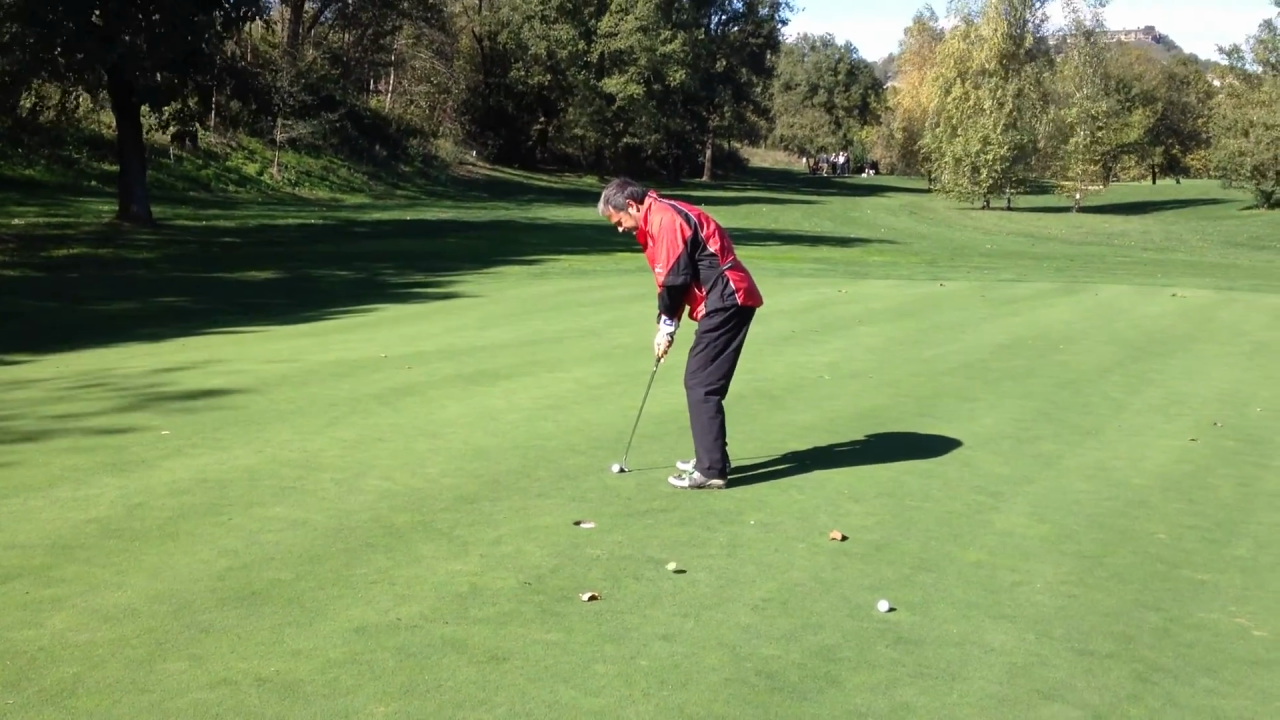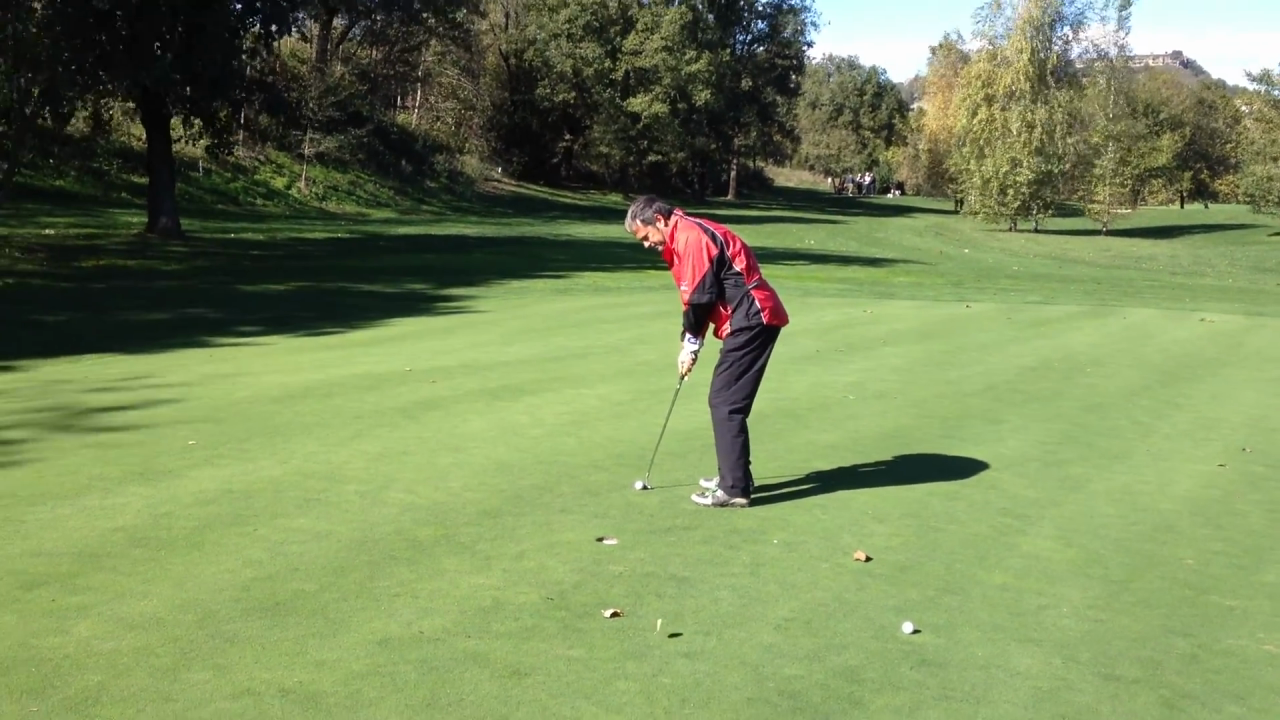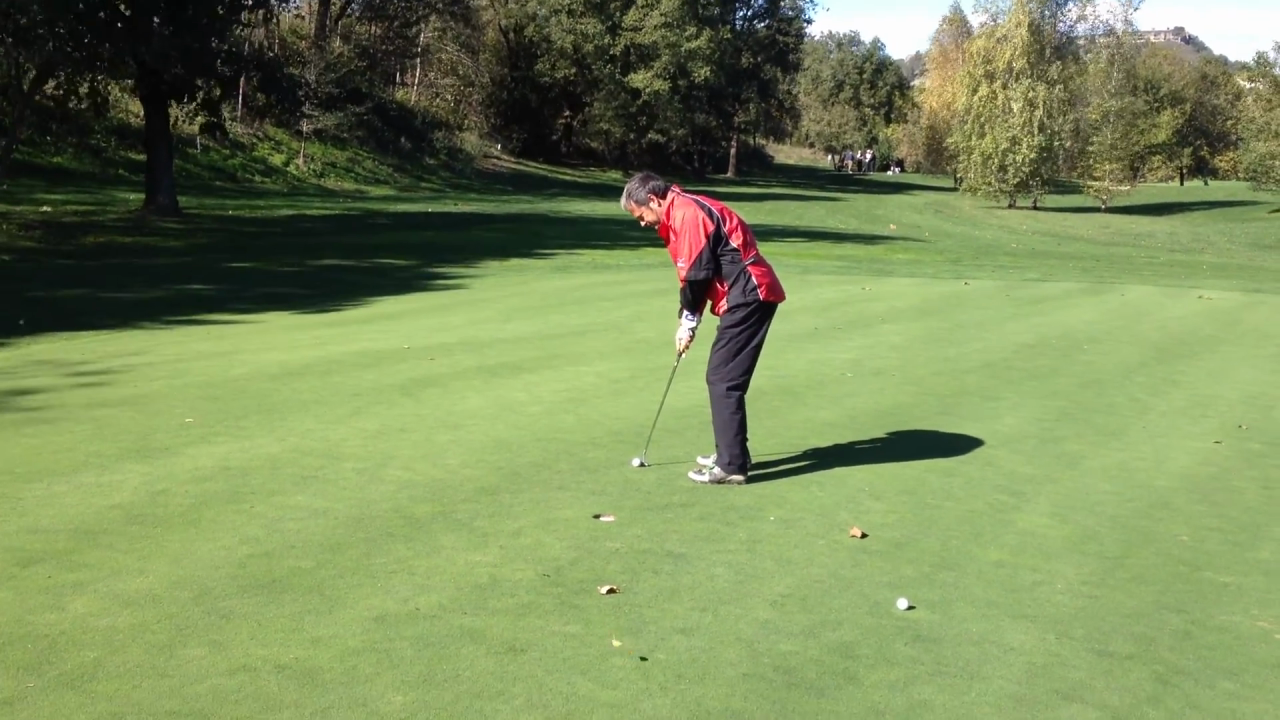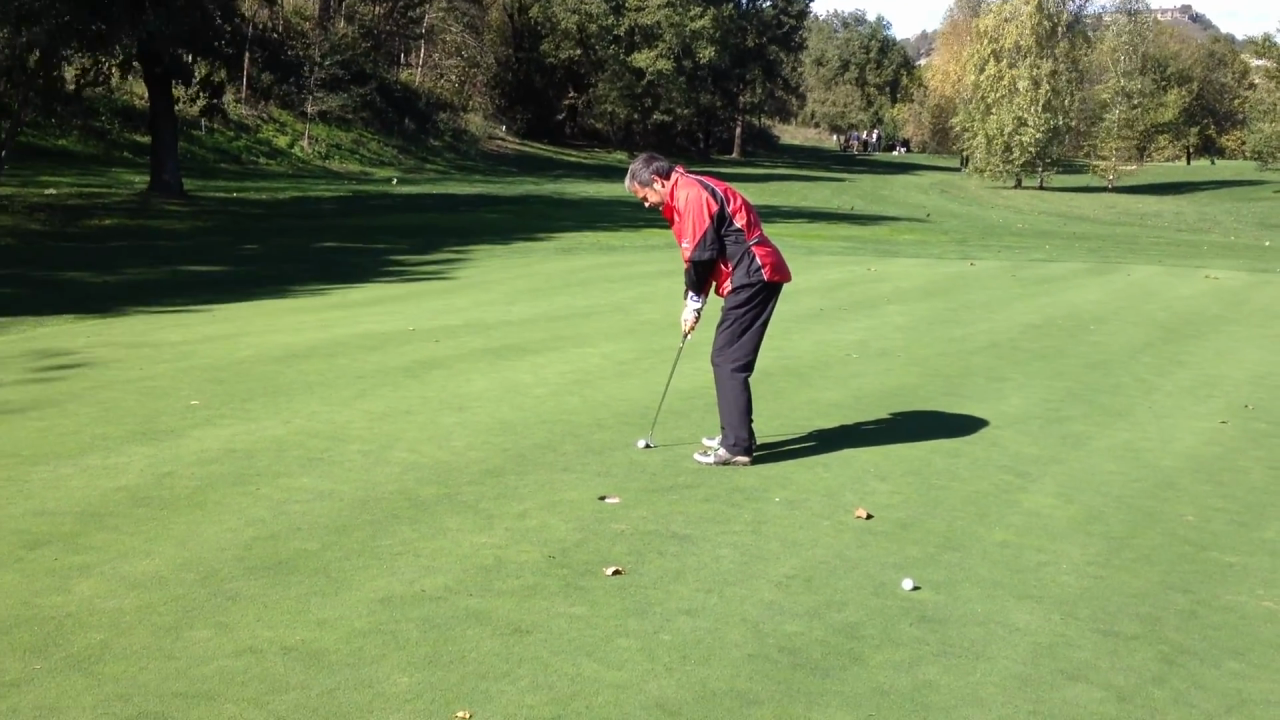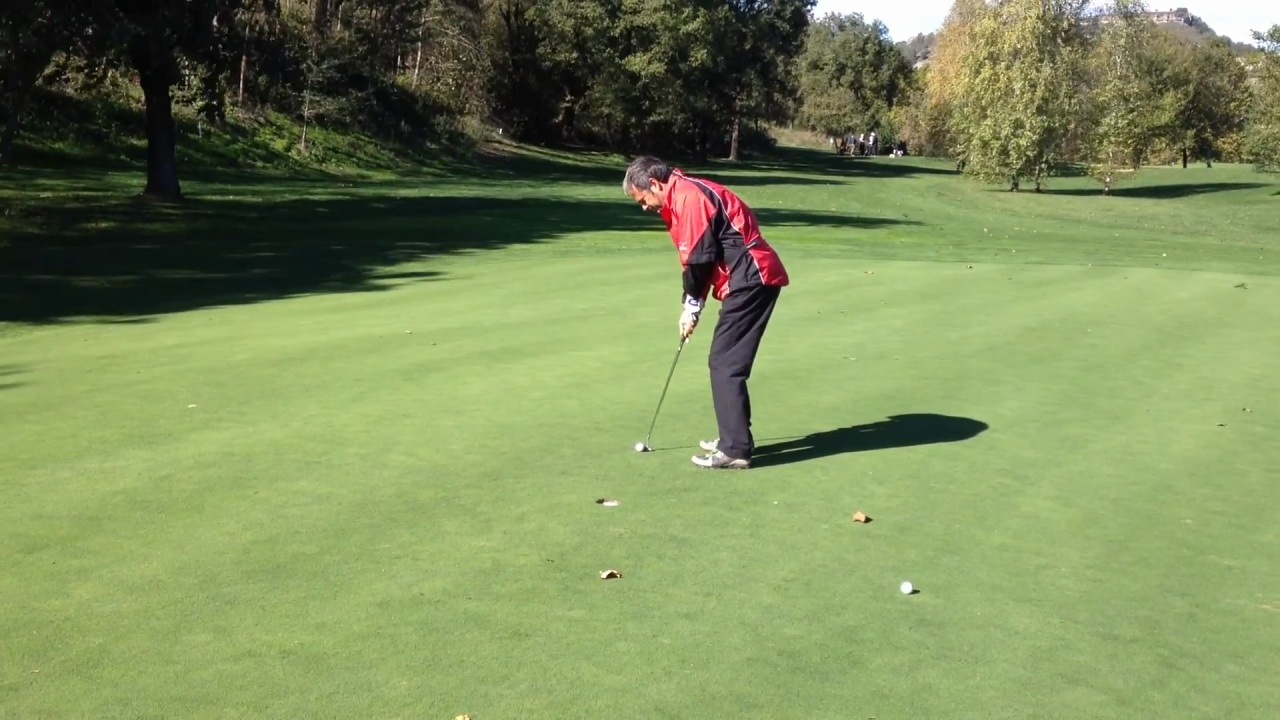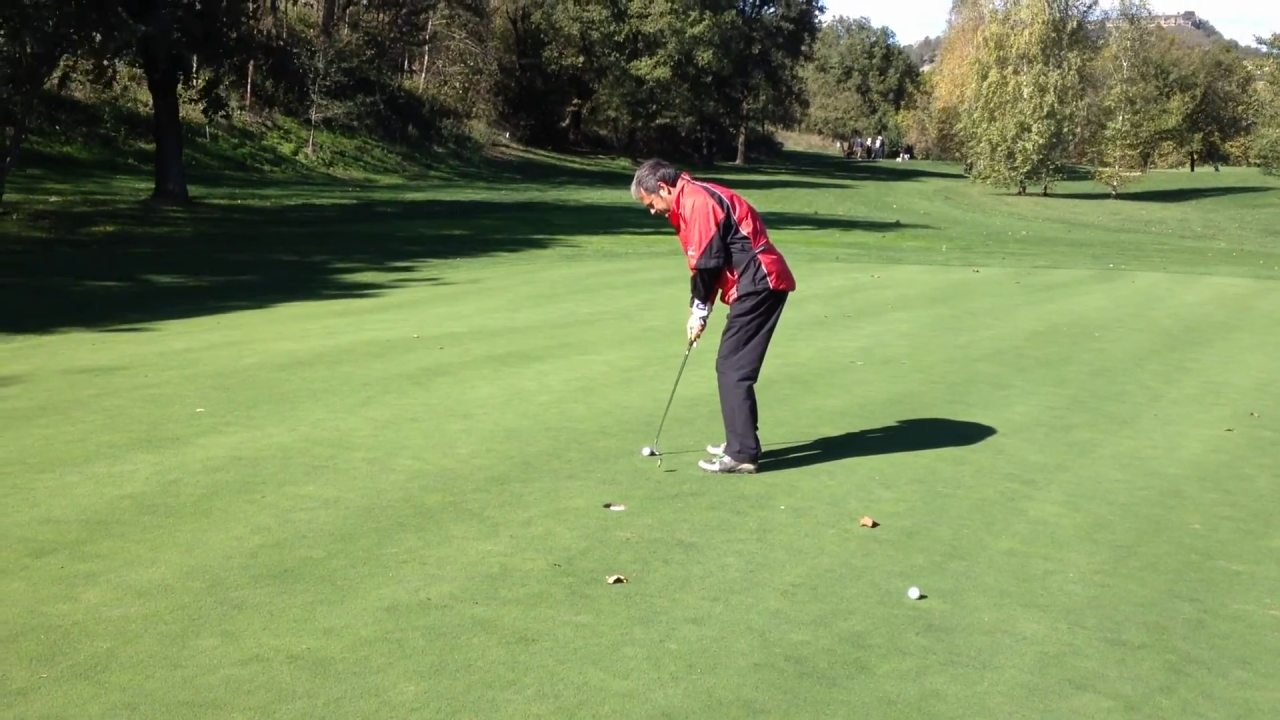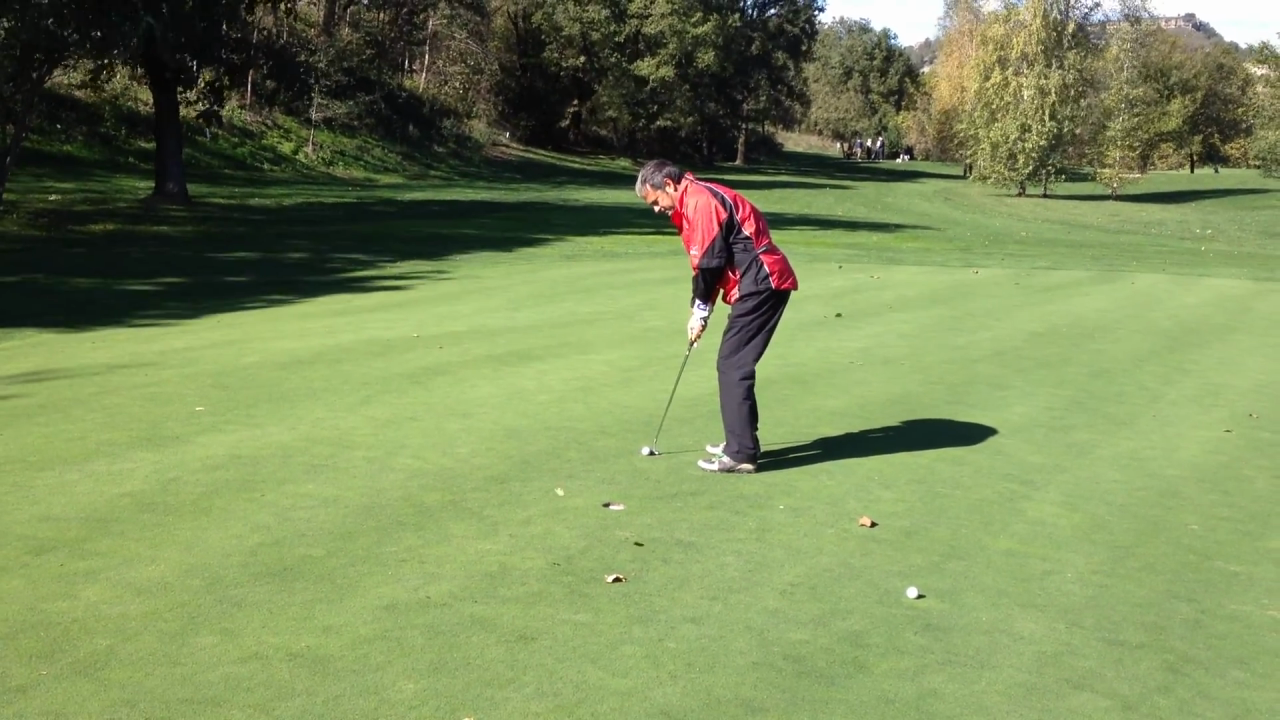
dt=0.4s
person 1, frame 1
left shoulder: (664, 219)
right shoulder: (658, 218)
left elbow: (675, 279)
right elbow: (672, 278)
left wrist: (666, 325)
right wrist: (666, 325)
left hip: (727, 300)
right hip: (726, 300)
left knee: (700, 383)
right knee: (702, 380)
left ankle: (711, 469)
right ankle: (712, 457)
person 1, frame 2
left shoulder: (690, 236)
right shoulder: (684, 236)
left elbow: (700, 296)
right elbow: (697, 296)
left wrist: (690, 342)
right wrist: (690, 342)
left hip: (752, 319)
right hip: (751, 318)
left knee: (725, 402)
right knee: (726, 399)
left ankle: (734, 488)
right ankle: (734, 476)
person 1, frame 3
left shoulder: (686, 213)
right shoulder: (681, 213)
left elbow: (697, 273)
right elbow: (695, 273)
left wrist: (688, 321)
right wrist: (688, 319)
left hip: (749, 295)
right hip: (749, 295)
left knee: (722, 379)
right knee: (724, 377)
left ankle: (731, 464)
right ankle: (731, 453)
person 1, frame 4
left shoulder: (690, 193)
right shoulder: (685, 193)
left elbow: (701, 254)
right elbow: (700, 253)
left wrist: (693, 301)
right wrist: (693, 301)
left hip: (753, 276)
right hip: (754, 275)
left knee: (727, 360)
right knee: (729, 358)
left ankle: (737, 446)
right ankle: (737, 434)
person 1, frame 5
left shoulder: (688, 196)
right shoulder: (683, 196)
left elbow: (699, 257)
right elbow: (698, 257)
left wrist: (691, 305)
right wrist: (691, 305)
left hip: (751, 279)
right hip: (752, 279)
left knee: (724, 362)
right knee: (727, 360)
left ankle: (735, 448)
right ankle: (735, 437)
person 1, frame 6
left shoulder: (697, 201)
right shoulder: (692, 200)
left elbow: (707, 262)
right elbow: (705, 261)
left wrist: (699, 309)
right wrist: (700, 309)
left hip: (758, 284)
right hip: (759, 283)
left knee: (732, 367)
right knee: (734, 365)
left ankle: (742, 453)
right ankle: (742, 442)
person 1, frame 7
left shoulder: (700, 200)
right shoulder: (694, 201)
left elbow: (709, 262)
right elbow: (707, 261)
left wrist: (700, 309)
right wrist: (700, 309)
left hip: (761, 283)
right hip: (761, 283)
left knee: (733, 366)
right knee: (734, 364)
left ankle: (741, 453)
right ankle: (741, 442)
